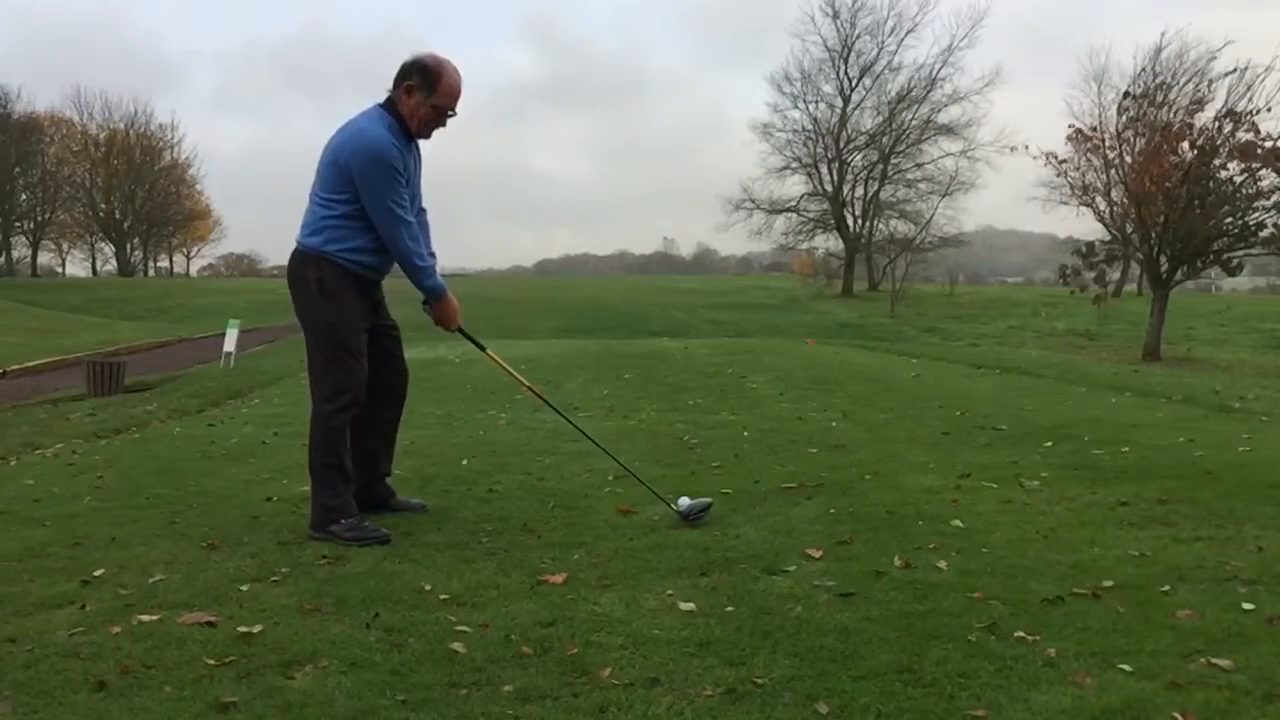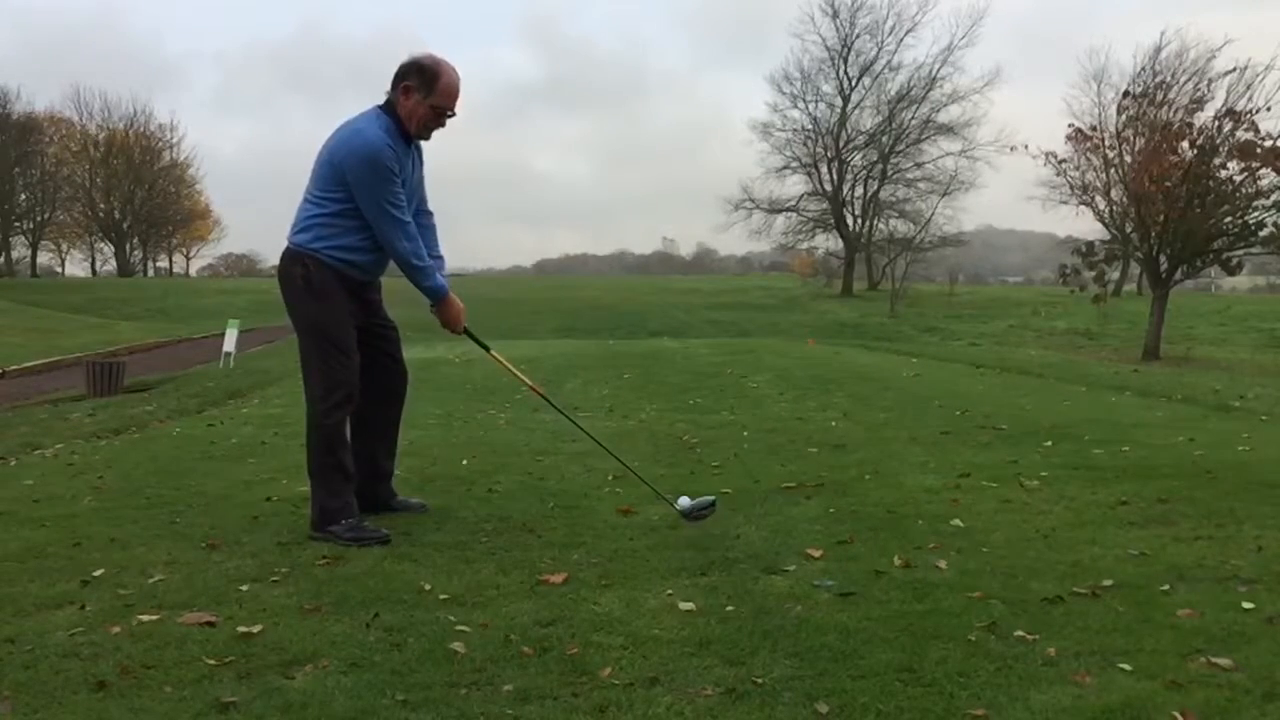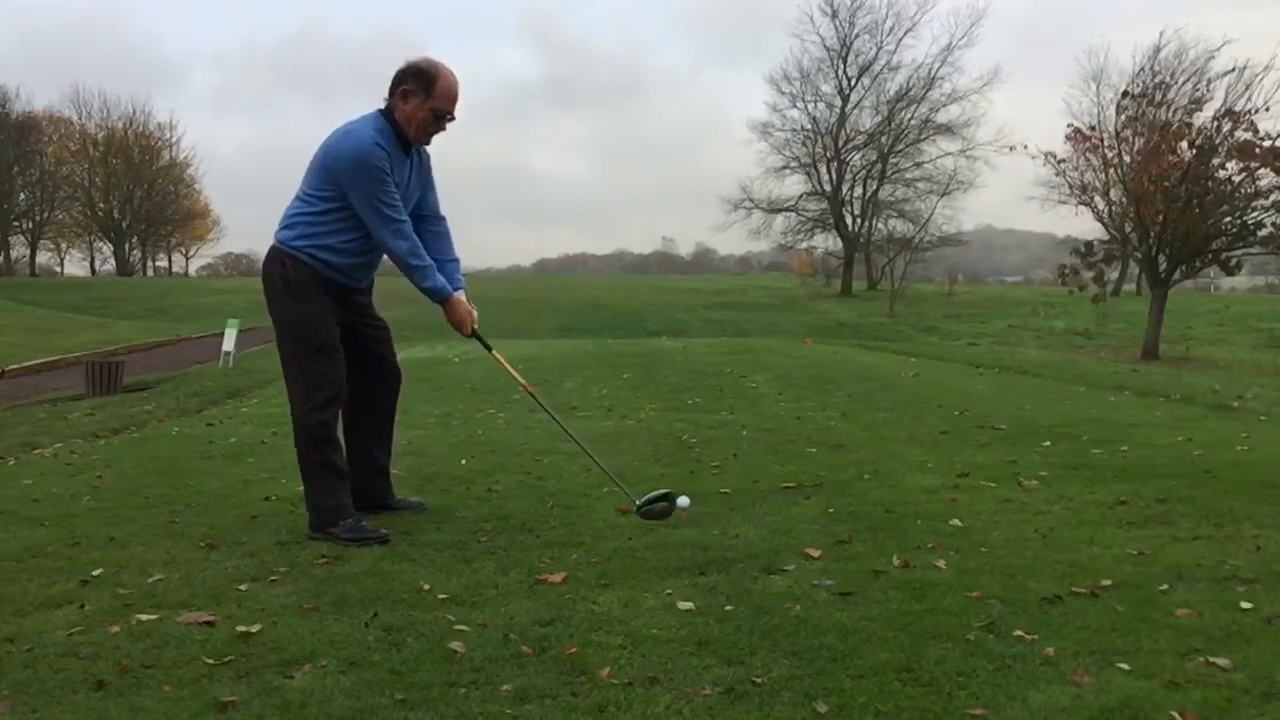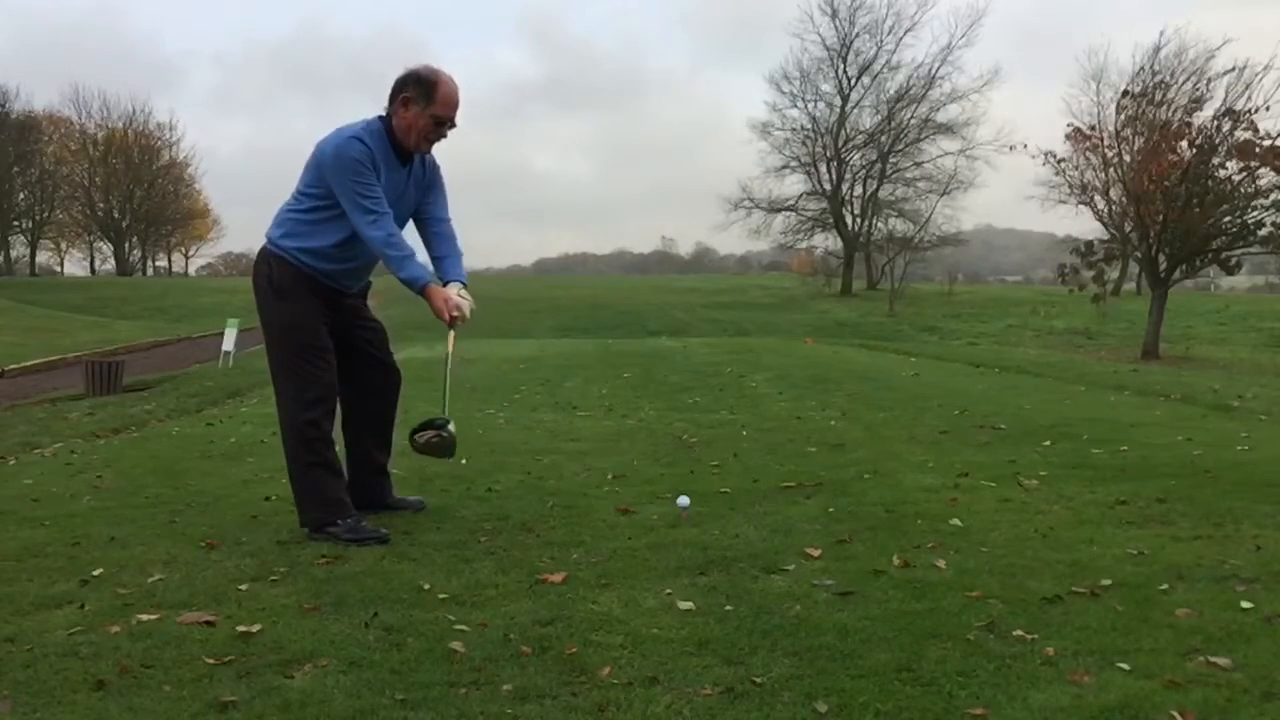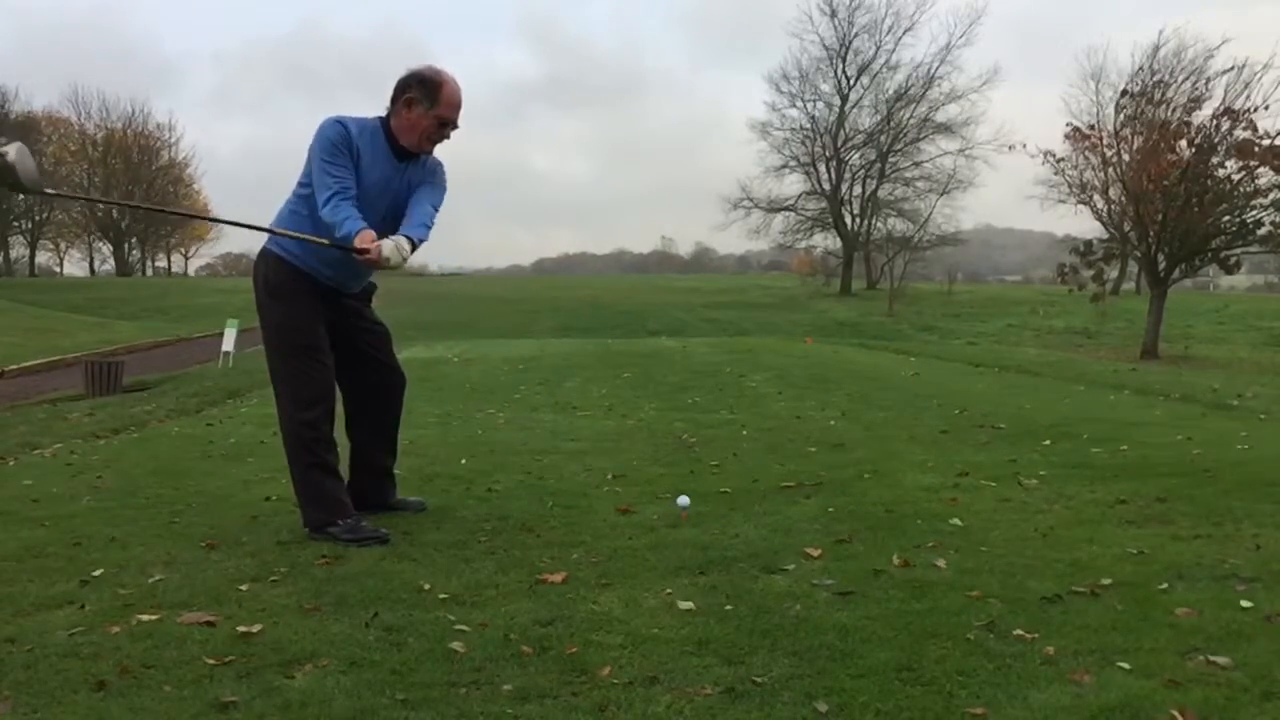
dt=1s
person 1, frame 1
left shoulder: (403, 139)
right shoulder: (373, 142)
left elbow: (414, 216)
right elbow: (397, 231)
left wrist: (434, 283)
right wrist: (437, 292)
left hip: (359, 279)
right hip: (326, 277)
left knee: (387, 381)
right knee: (342, 390)
left ankle: (370, 489)
right ankle: (332, 512)
person 1, frame 2
left shoulder: (406, 143)
right shoulder: (369, 144)
left elbow: (420, 219)
right elbow: (396, 234)
left wrist: (441, 283)
right wrist: (440, 296)
left hip: (356, 279)
right hip: (317, 276)
left knee: (387, 379)
right knee: (336, 390)
left ankle: (373, 491)
right ankle: (333, 514)
person 1, frame 3
left shoulder: (415, 153)
right shoulder: (362, 147)
left elbow: (430, 225)
right elbow: (395, 235)
left wrist: (457, 288)
right wrist: (444, 298)
left hip: (348, 283)
right hip: (301, 277)
left knee: (379, 379)
right knee: (322, 393)
left ankle: (371, 492)
right ankle: (330, 514)
person 1, frame 4
left shoulder: (425, 169)
right shoulder: (350, 147)
left elbow: (438, 228)
right elbow: (377, 228)
left wrist: (454, 283)
right wrist: (427, 287)
left hip: (344, 287)
right hip: (291, 277)
left knee: (378, 381)
right knee: (311, 395)
left ankle: (369, 490)
right ankle: (326, 513)
person 1, frame 5
left shoulder: (430, 172)
right shoulder: (341, 134)
left elbow: (420, 217)
right elbow: (334, 201)
left wrist: (399, 243)
right wrist: (359, 234)
left hip: (348, 289)
right hip: (290, 277)
left knee: (383, 383)
right knee: (310, 396)
left ankle: (372, 491)
right ankle: (327, 513)
